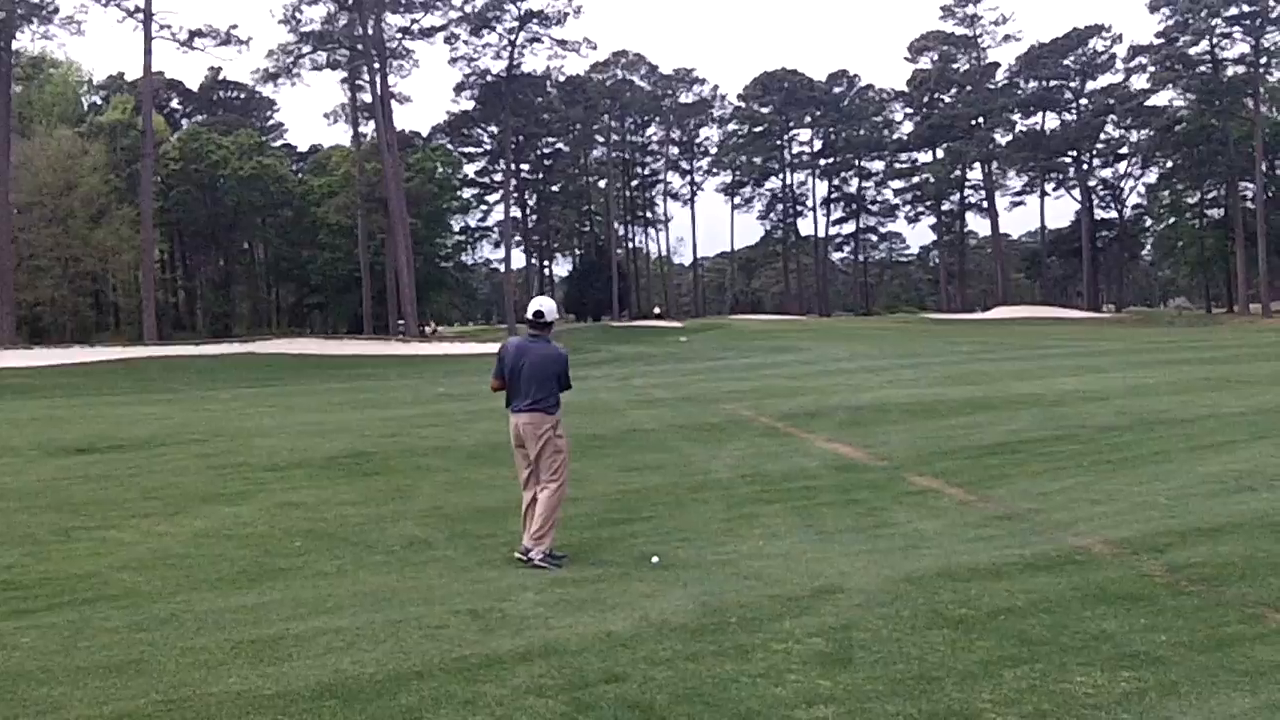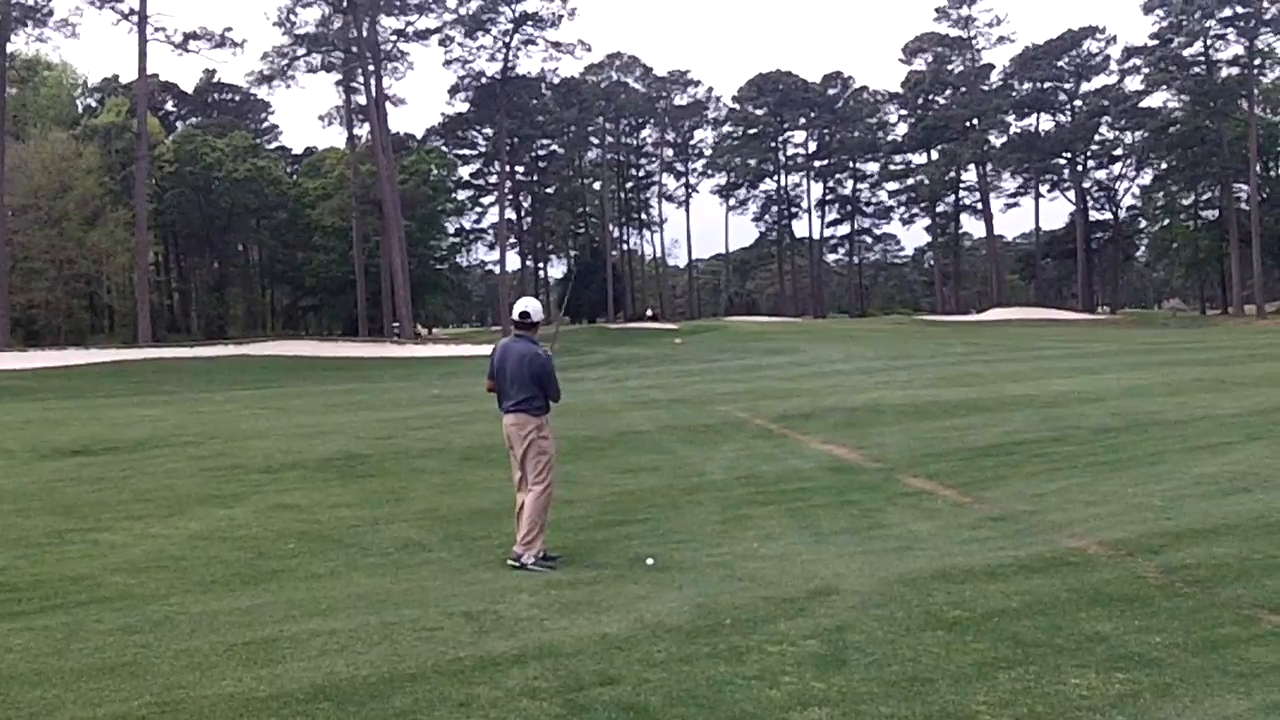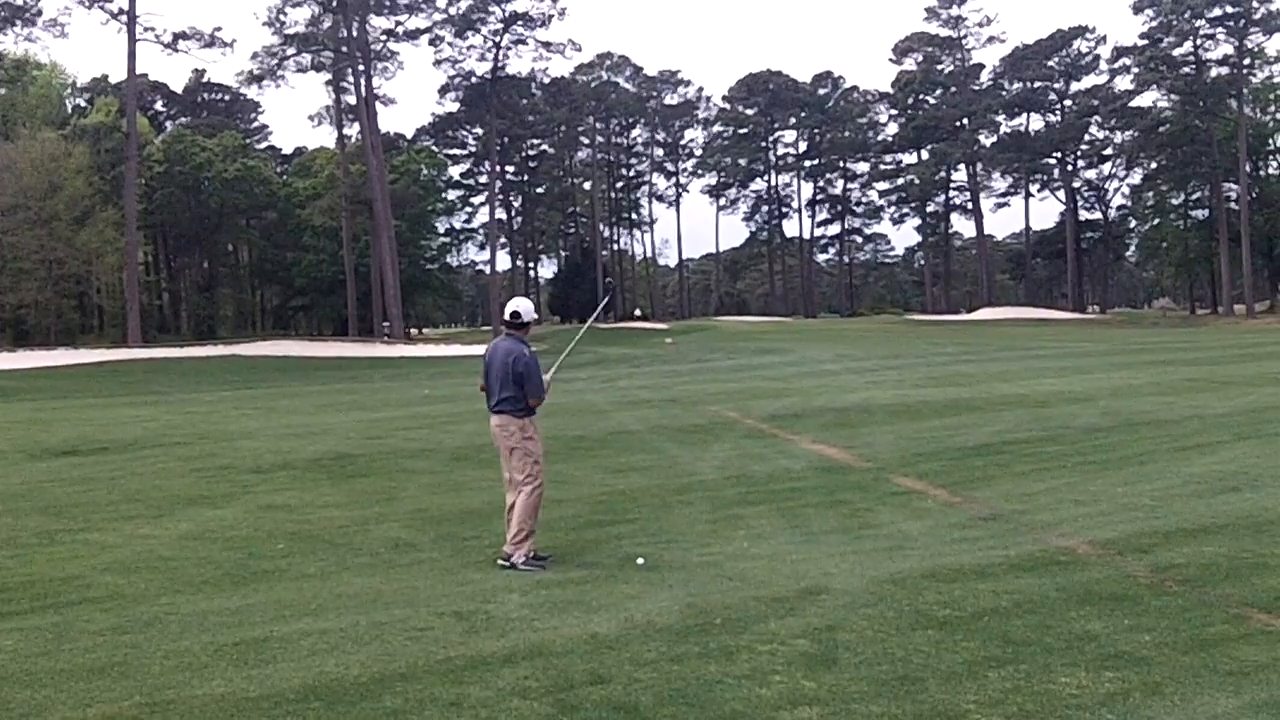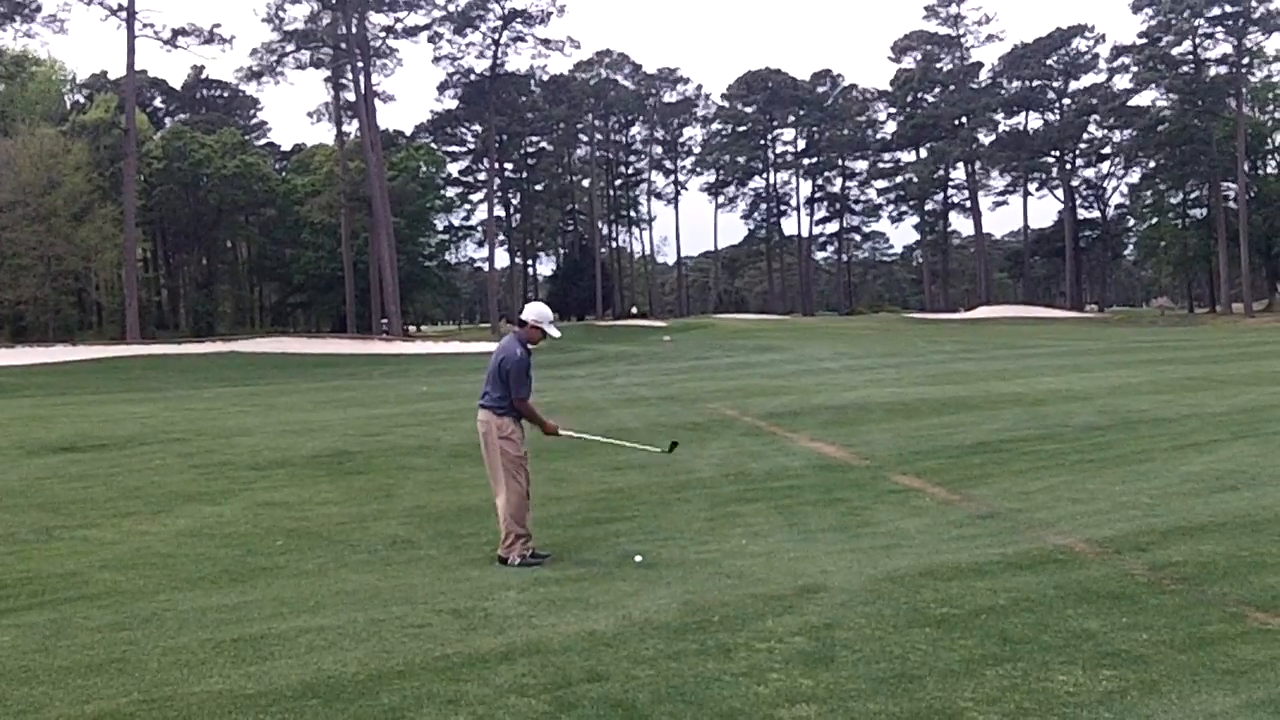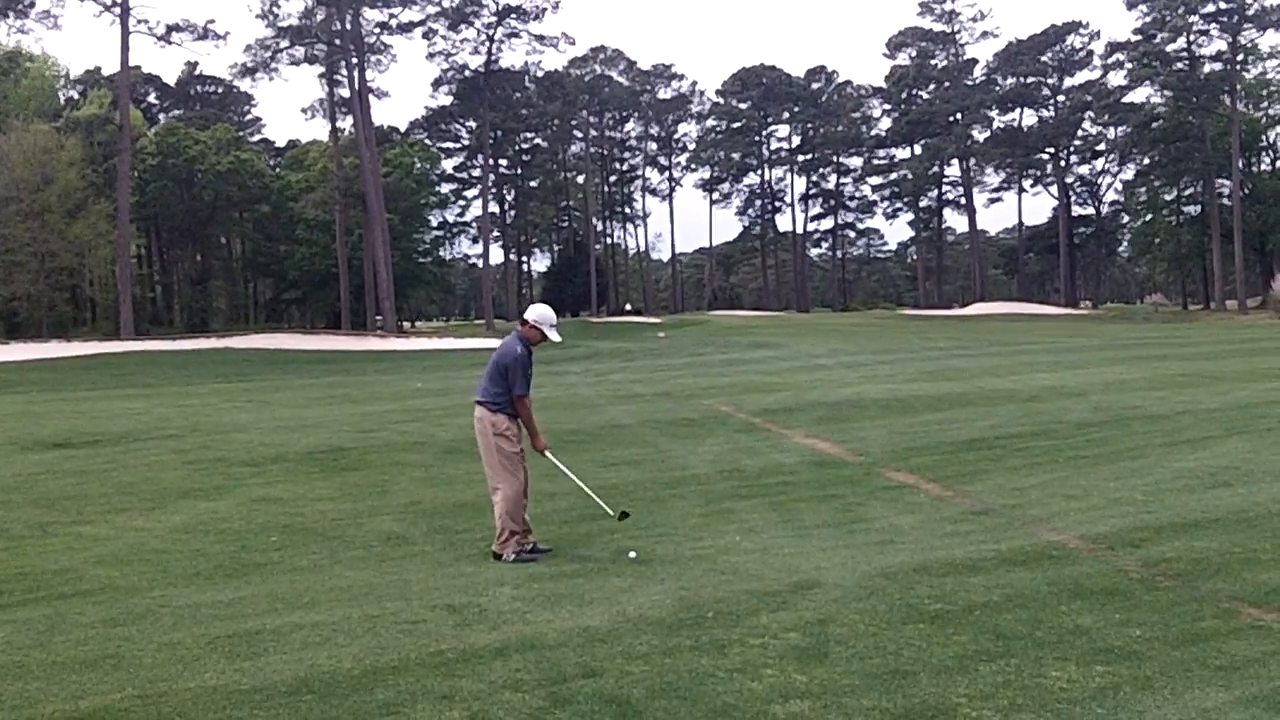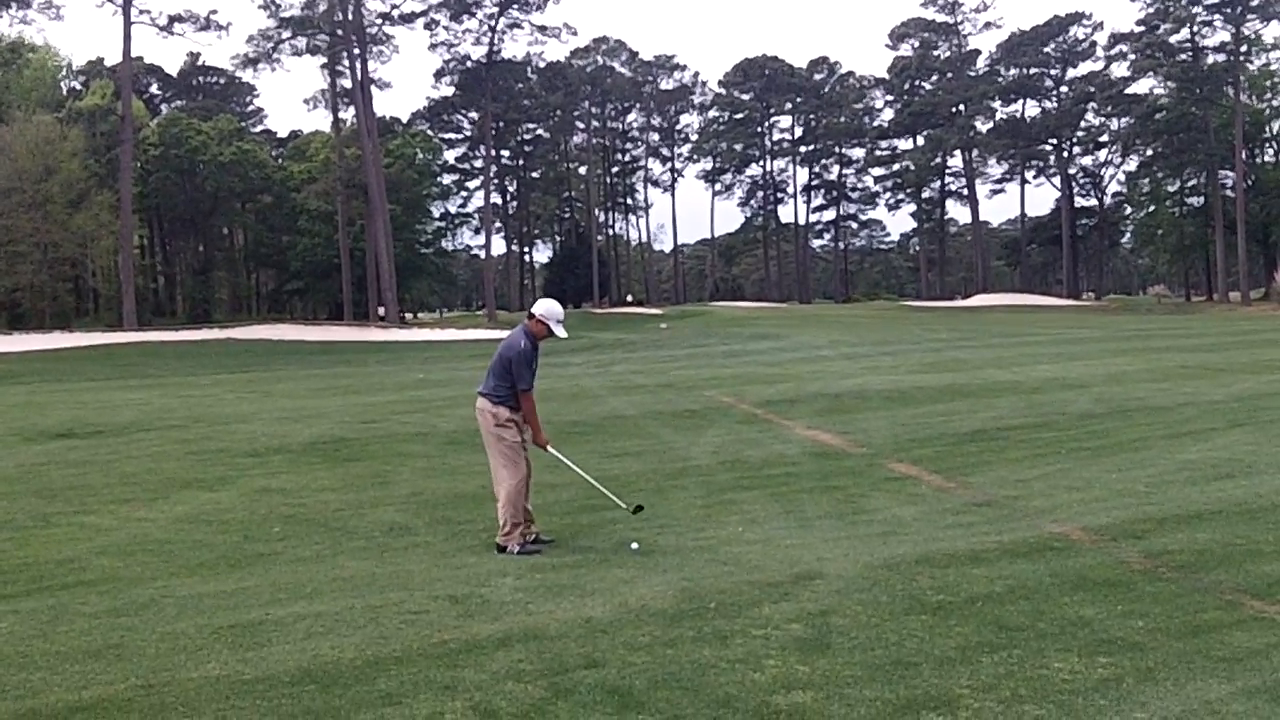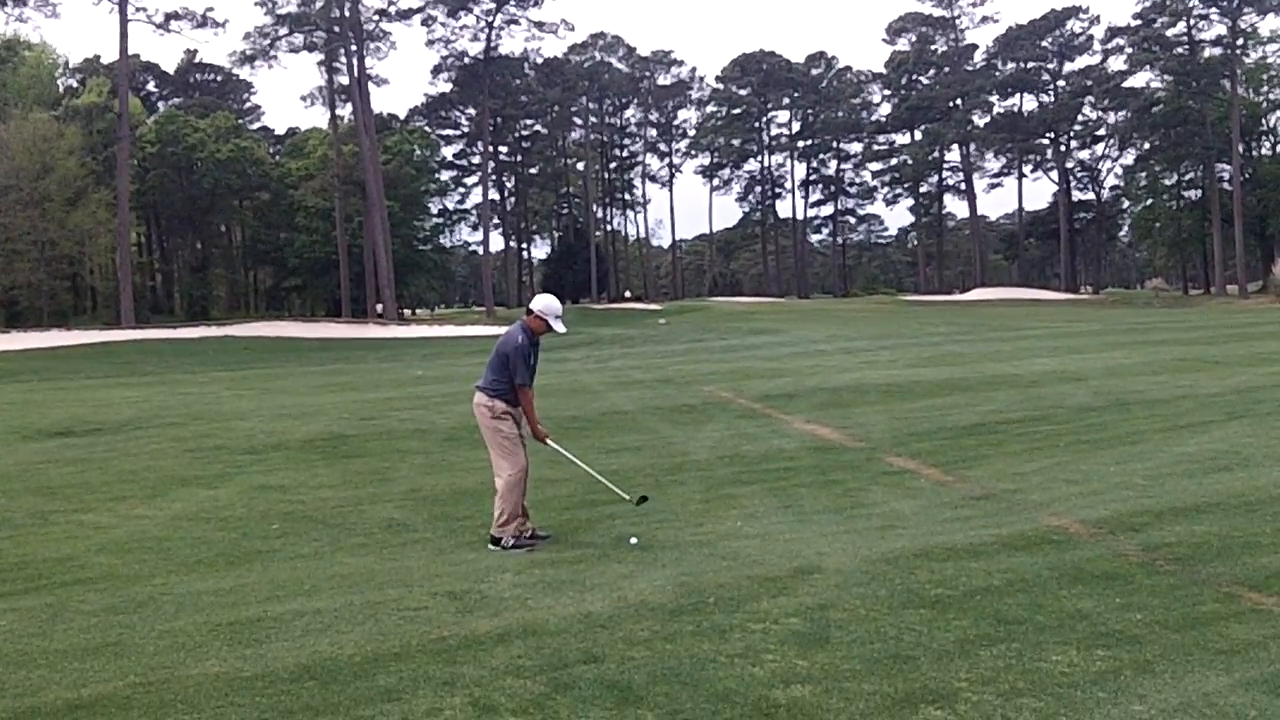
dt=0.5s
person 1, frame 1
left shoulder: (509, 347)
right shoulder: (558, 355)
left elbow: (495, 385)
right elbow: (564, 387)
left hip: (517, 420)
right hip: (544, 422)
left knee: (531, 486)
right knee: (553, 484)
left ankle: (533, 545)
right ankle: (534, 546)
person 1, frame 2
left shoulder: (500, 348)
right shoulder: (539, 355)
left elbow: (491, 385)
right elbow: (555, 397)
left hip: (510, 420)
right hip: (532, 423)
left knee: (525, 486)
right knee: (540, 486)
left ankle: (530, 547)
right ankle: (526, 552)
person 1, frame 3
left shoulder: (493, 347)
right shoulder: (524, 355)
left elbow: (485, 385)
right elbow: (535, 400)
right wrist: (543, 386)
left hip: (498, 420)
right hip: (517, 424)
left knee: (516, 487)
right knee: (530, 485)
left ankle: (519, 547)
right ankle: (515, 552)
person 1, frame 4
left shoulder: (511, 344)
right shoulder: (517, 355)
right elbow: (520, 402)
left wrist: (538, 421)
right wrist: (544, 425)
left hip: (501, 420)
right hip: (501, 423)
left knee: (519, 485)
right knee: (512, 487)
left ankle: (522, 545)
right ankle: (510, 552)
person 1, frame 5
left shoulder: (518, 346)
right shoulder: (517, 353)
left elbow: (523, 397)
right elbow: (520, 401)
left wrist: (532, 432)
right wrist: (535, 436)
left hip: (501, 418)
right hip: (495, 419)
left knee: (518, 482)
right knee: (508, 484)
left ankle: (523, 540)
right ankle: (505, 549)
person 1, frame 6
left shoulder: (527, 341)
right shoulder: (521, 347)
left elbow: (525, 392)
right elbow: (525, 395)
left wrist: (530, 426)
right wrist: (537, 432)
left hip: (505, 411)
right hip: (496, 412)
left knee: (521, 472)
right knee: (511, 475)
left ankle: (525, 530)
right ankle: (508, 541)
person 1, frame 7
left shoulder: (530, 338)
right shoulder: (517, 342)
left elbow: (527, 385)
right elbow: (521, 389)
left wrist: (532, 420)
right wrist: (535, 426)
left hip: (506, 406)
right hip: (493, 406)
left knee: (519, 466)
right knee: (512, 467)
left ankle: (520, 527)
right ankle: (502, 534)
